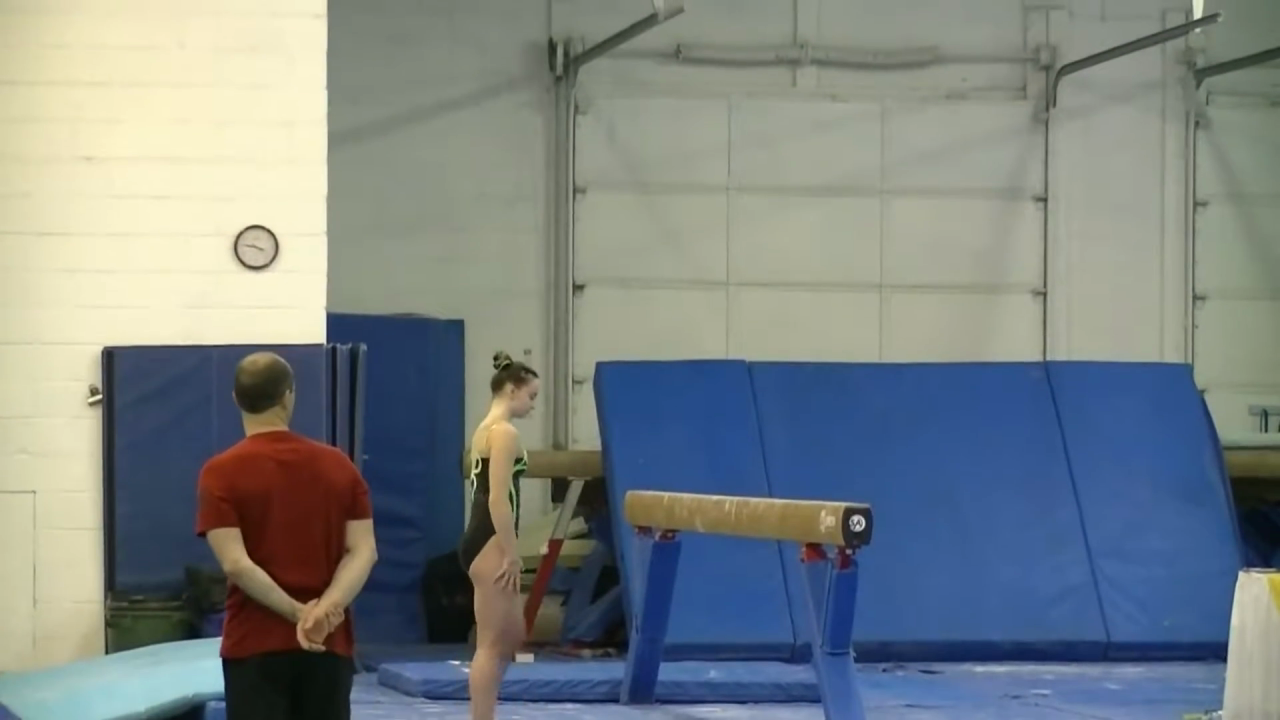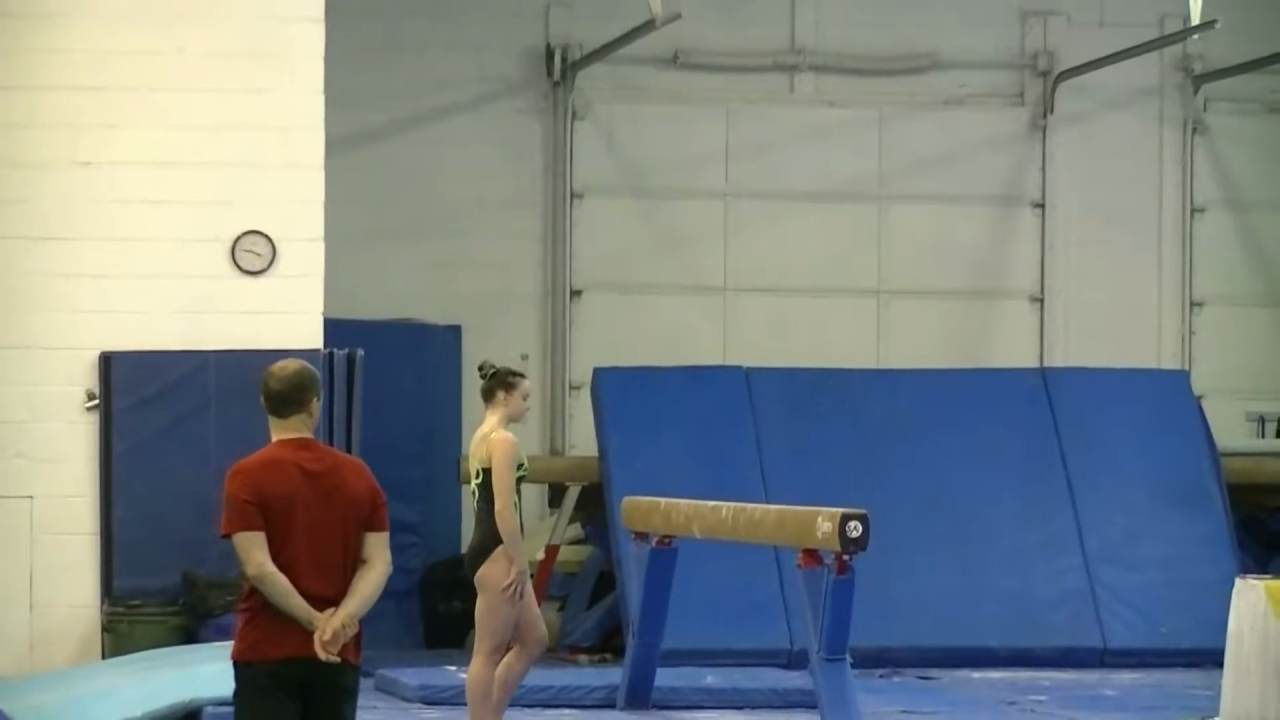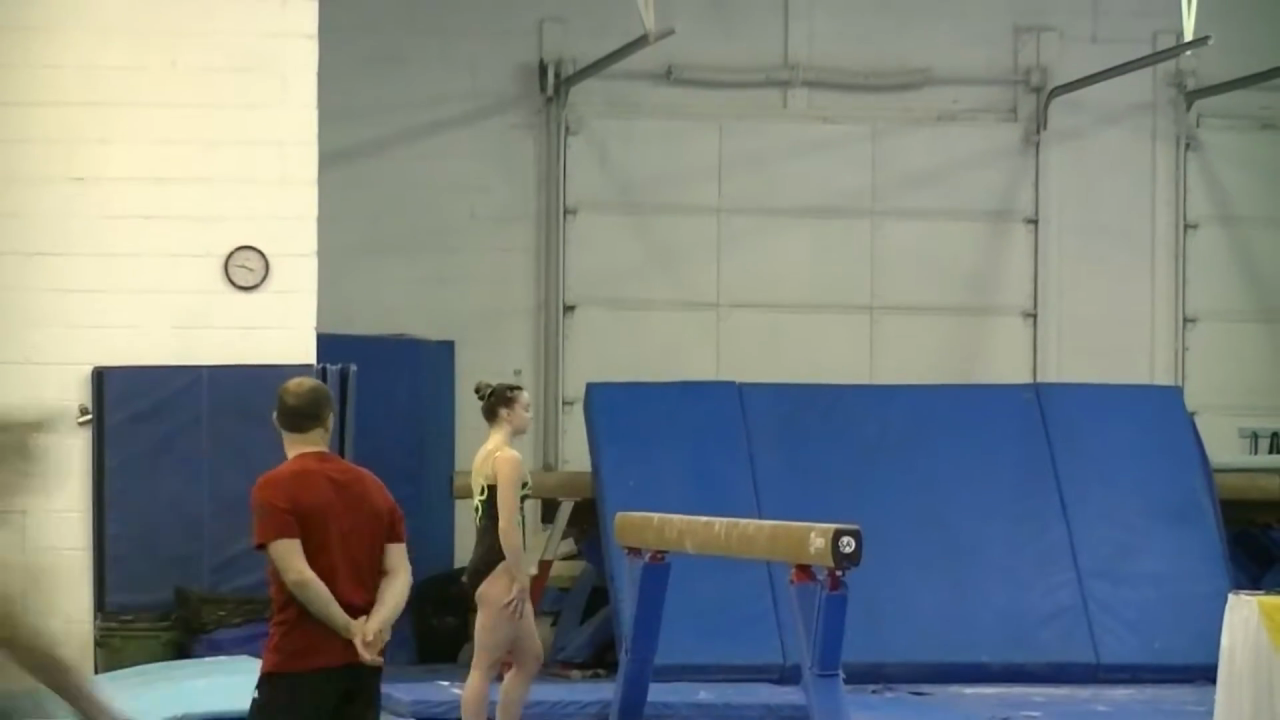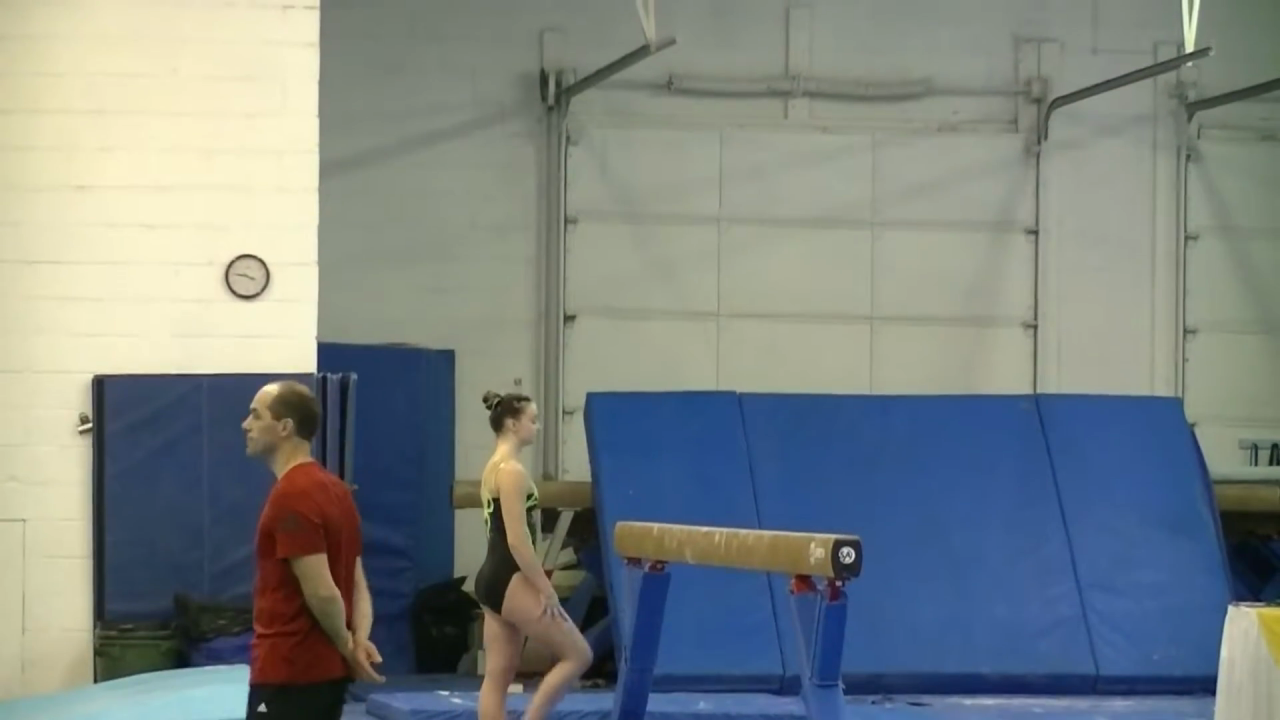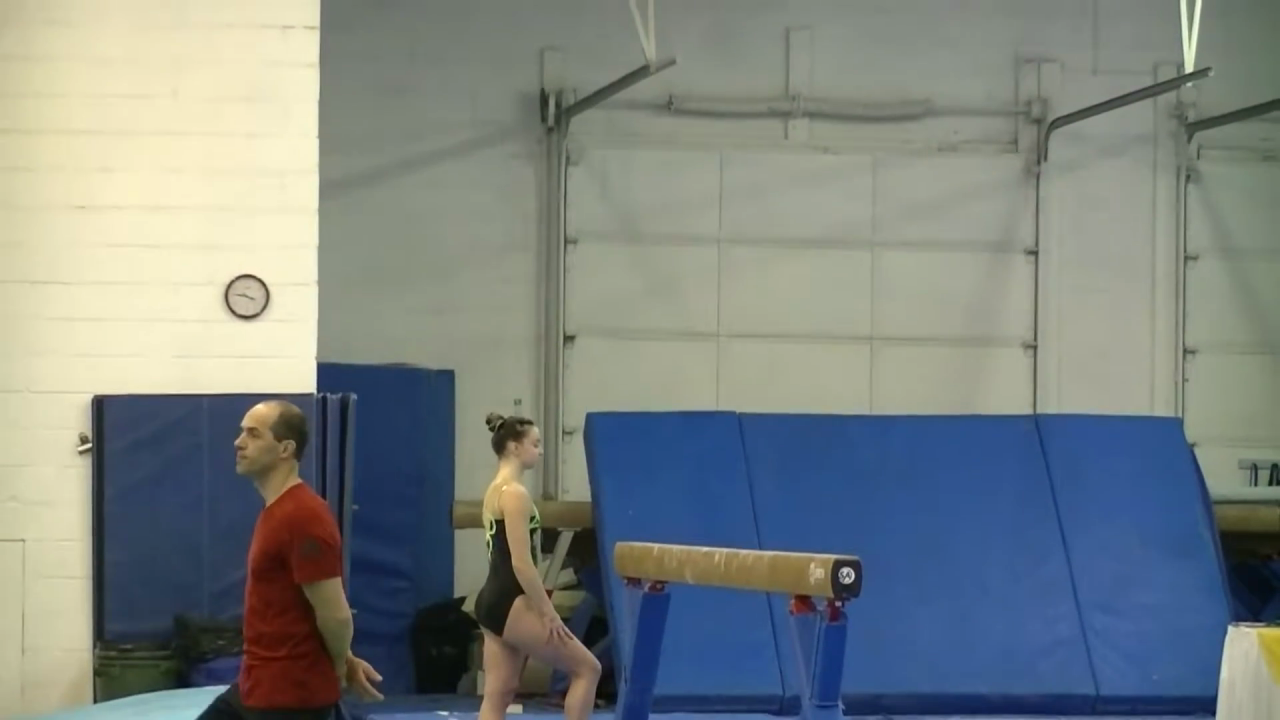
dt=0.5s
person 1, frame 1
left shoulder: (221, 473)
right shoulder: (339, 465)
left elbow: (235, 564)
right elbow: (363, 551)
left wrist: (298, 613)
right wrist: (328, 607)
left hip: (256, 647)
right hip: (330, 644)
person 1, frame 2
left shoulder: (247, 476)
right shoulder: (359, 475)
left elbow: (258, 568)
right elbow: (378, 563)
left wrist: (315, 621)
right wrist: (341, 619)
left hip: (267, 652)
right hip: (339, 654)
person 1, frame 3
left shoulder: (274, 488)
right shoulder: (372, 486)
left elbow: (297, 576)
right elbow: (399, 573)
left wrist: (348, 629)
right wrist: (373, 627)
left hip: (299, 662)
right hip: (361, 664)
person 1, frame 4
left shoulder: (291, 495)
right shoulder: (331, 489)
left elbow: (321, 591)
right elbow: (355, 582)
left wrist: (346, 646)
right wrist: (357, 639)
left hip: (290, 668)
right hip: (320, 666)
person 1, frame 5
left shoulder: (301, 517)
right shoulder: (278, 512)
left elbow: (336, 615)
left wrist: (342, 668)
right wrist: (344, 662)
left hip: (291, 692)
right hip: (264, 685)
person 2, frame 1
left shoulder: (485, 429)
right shoulder: (505, 432)
right elbow: (499, 499)
right wrist: (511, 555)
left hip: (480, 541)
right hip: (490, 544)
left knee: (511, 637)
right knee: (493, 644)
person 2, frame 2
left shoulder: (481, 437)
right shoulder: (503, 440)
right elbow: (504, 508)
right wrist: (518, 563)
left hip: (489, 550)
right hip: (496, 553)
left knee: (534, 639)
right knee: (489, 650)
person 2, frame 3
left shoulder: (485, 454)
right shoulder: (508, 458)
right elbow: (508, 527)
right wrist: (520, 580)
left hip: (490, 566)
right hip: (498, 571)
left knee: (529, 657)
right knee: (485, 666)
person 2, frame 4
left shoulder: (494, 466)
right shoulder: (512, 470)
right elbow: (518, 540)
right wrist: (545, 589)
left hip: (492, 578)
right hip: (509, 580)
left knee: (498, 674)
right knee: (577, 655)
person 2, frame 5
left shoulder: (496, 489)
right shoulder: (515, 493)
right elbow: (521, 563)
right wrist: (548, 613)
left hip: (493, 600)
right hip: (510, 603)
right knee: (587, 668)
